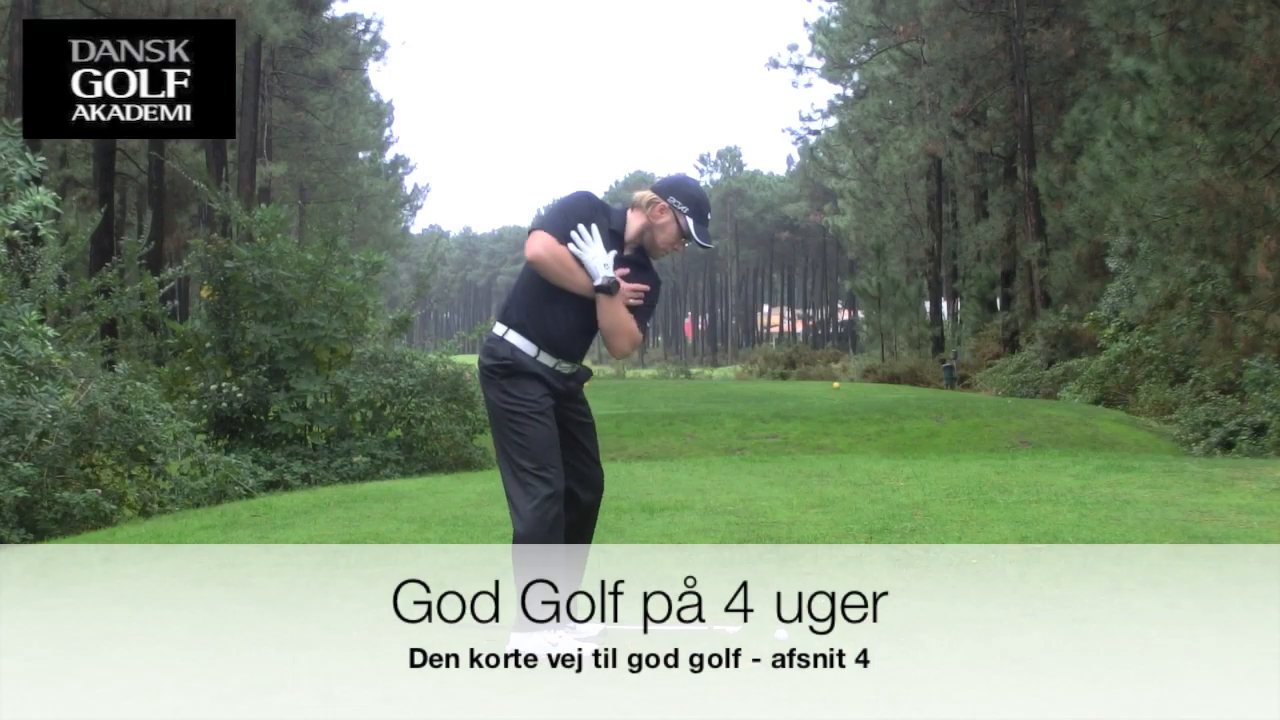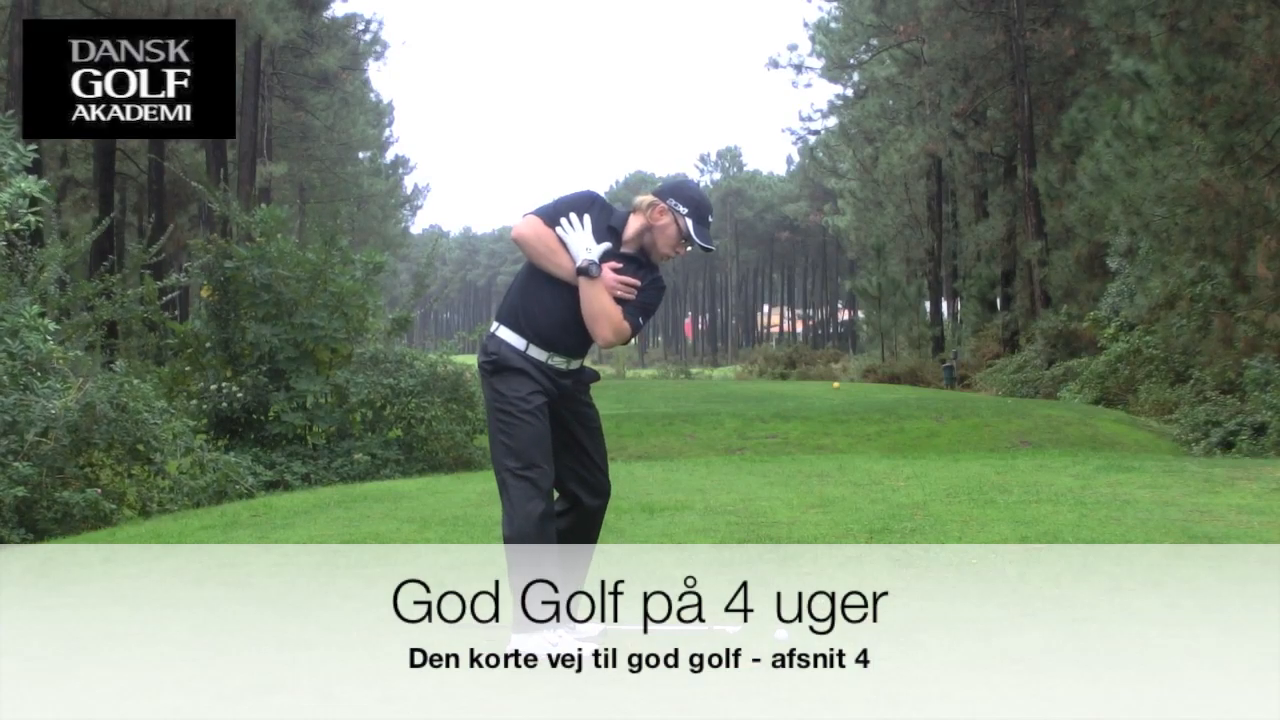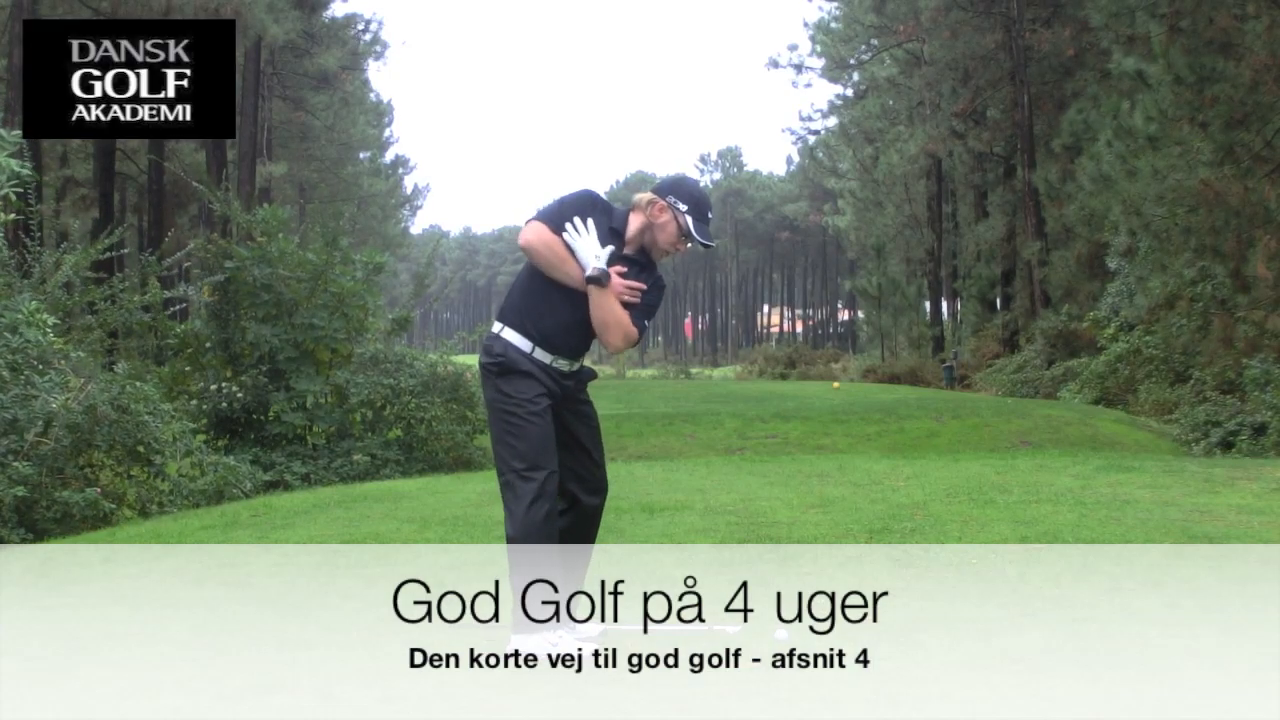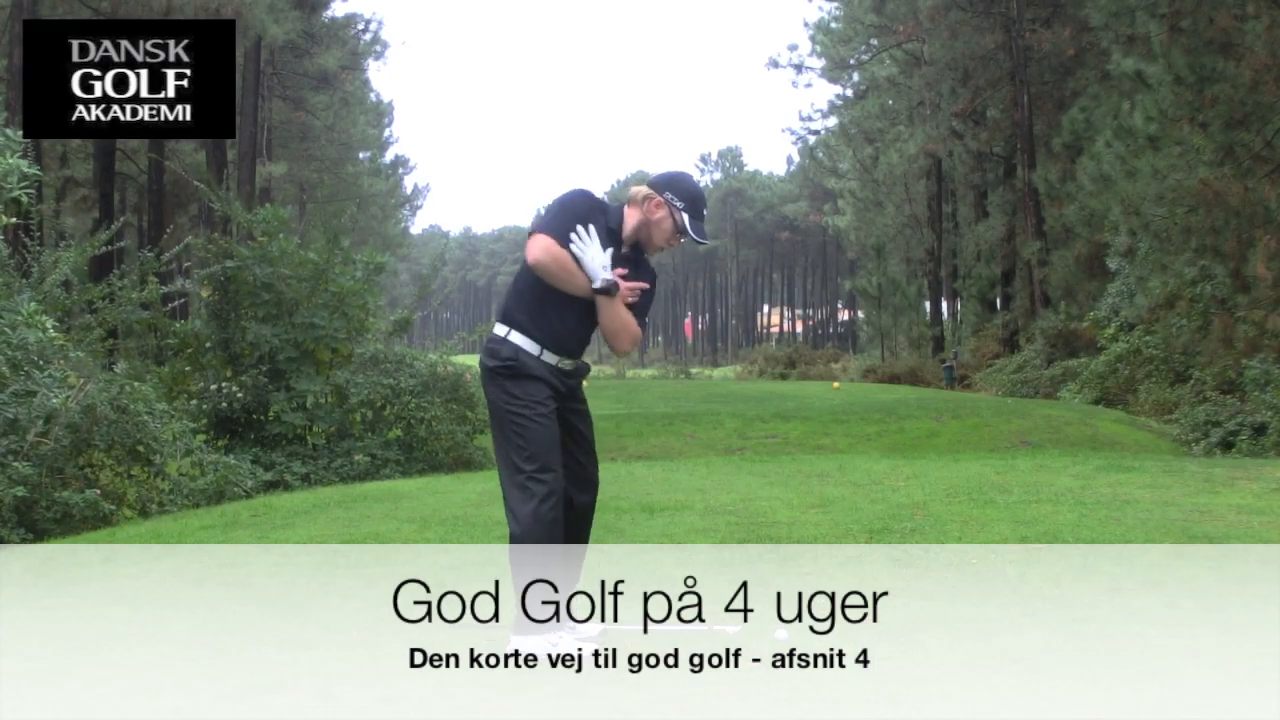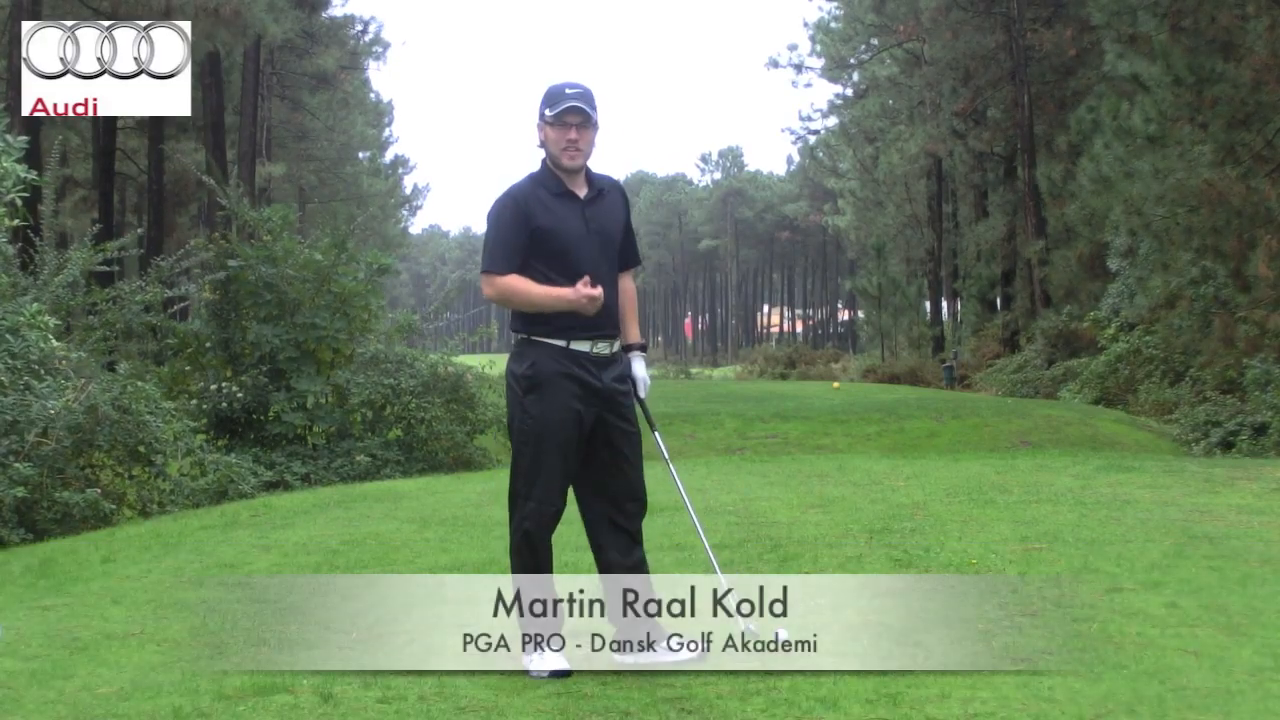
dt=1s
person 1, frame 1
left shoulder: (644, 278)
right shoulder: (584, 209)
left elbow: (622, 346)
right elbow: (538, 251)
left wrist: (605, 283)
right wrist: (598, 285)
left hip: (562, 377)
right hip: (514, 365)
left knee: (584, 490)
right knee: (541, 492)
left ankle: (557, 611)
right ankle: (532, 629)
person 1, frame 2
left shoulder: (649, 281)
right shoulder: (589, 208)
left elbow: (608, 333)
right elbow: (523, 231)
left wrist: (587, 264)
right wrist: (587, 275)
left hip: (566, 376)
right hip: (513, 362)
left knee: (590, 490)
right knee: (530, 488)
left ankle: (560, 605)
right ankle: (530, 626)
person 1, frame 3
left shoulder: (648, 281)
right shoulder: (589, 208)
left elbow: (616, 340)
right elbow: (530, 239)
left wrist: (595, 273)
right wrist: (593, 279)
left hip: (565, 376)
right hip: (515, 363)
left knee: (588, 491)
right knee: (535, 489)
left ankle: (561, 607)
right ankle: (530, 625)
person 1, frame 4
left shoulder: (640, 270)
right shoulder: (582, 208)
left elbow: (625, 344)
right elbow: (538, 255)
left wrist: (602, 283)
right wrist: (599, 285)
left hip: (561, 374)
right hip: (517, 364)
left knee: (578, 490)
right knee: (538, 489)
right ankle: (532, 626)
person 1, frame 5
left shoulder: (614, 196)
right shoulder: (519, 202)
right elbow: (494, 284)
left wrist: (634, 349)
right wrist: (569, 298)
left hip: (609, 369)
right hip: (547, 370)
left knee: (622, 506)
right knee: (538, 509)
left ankle: (635, 632)
right ankle: (538, 638)
